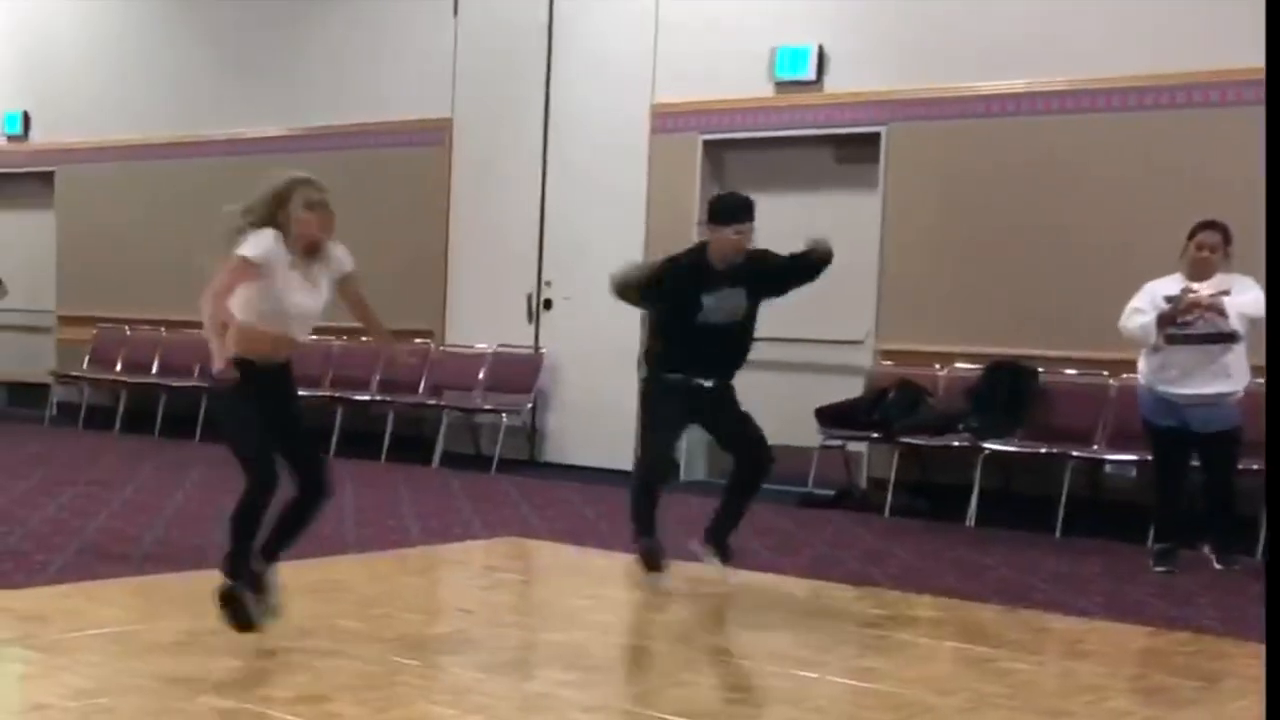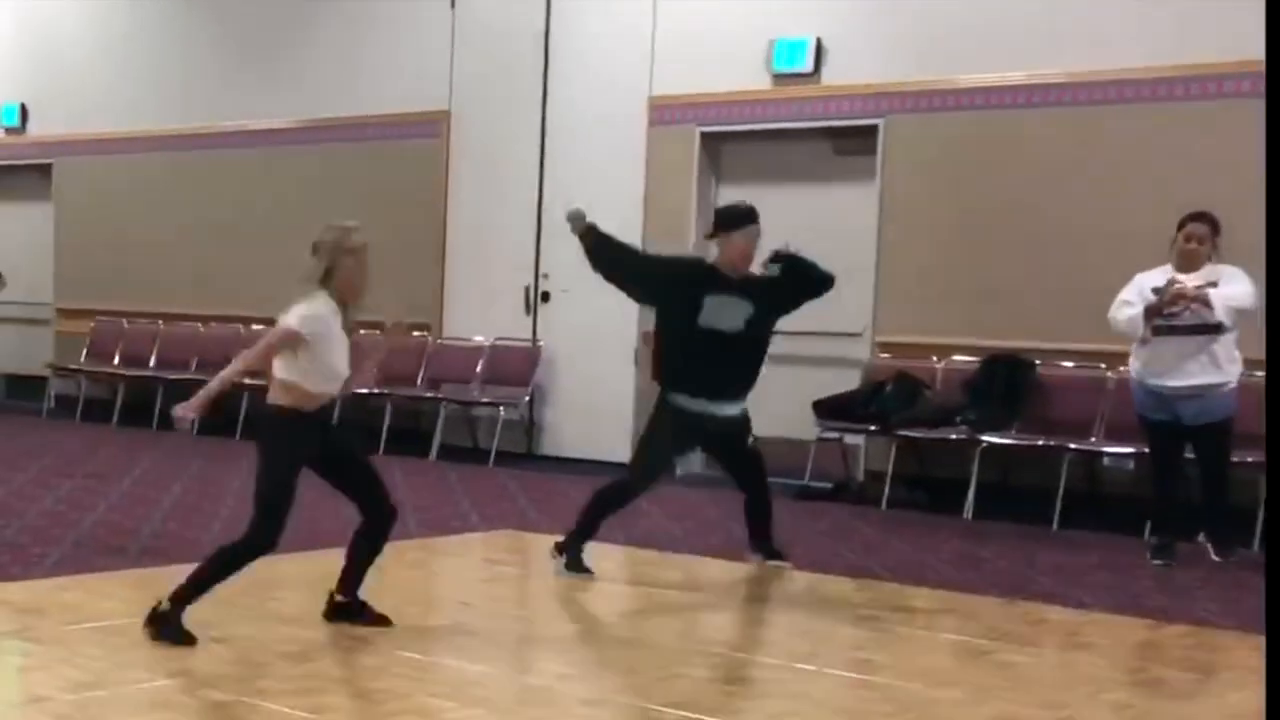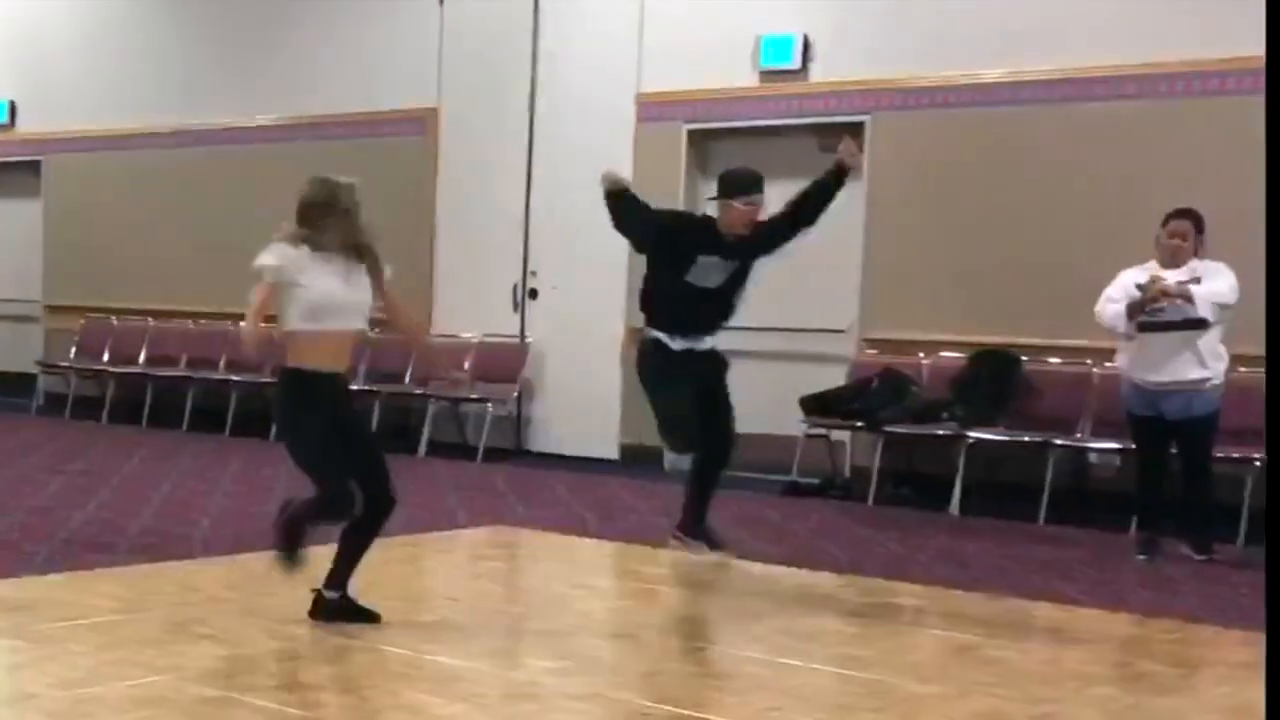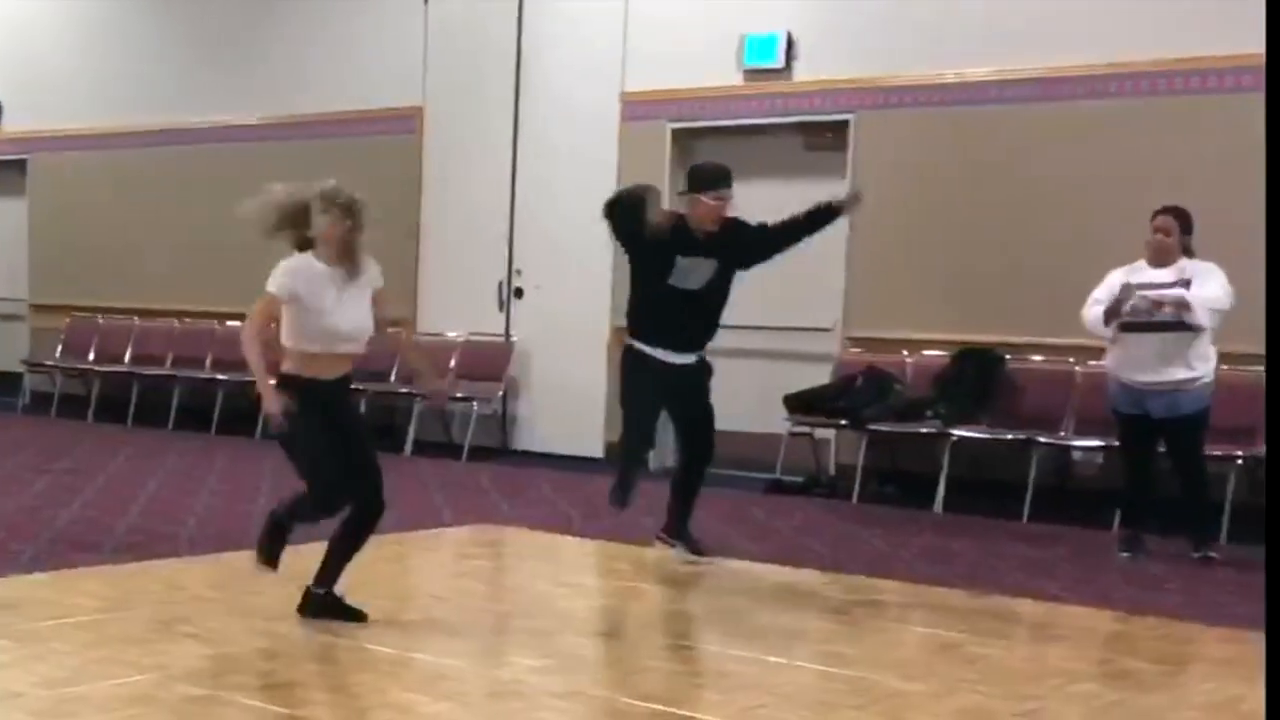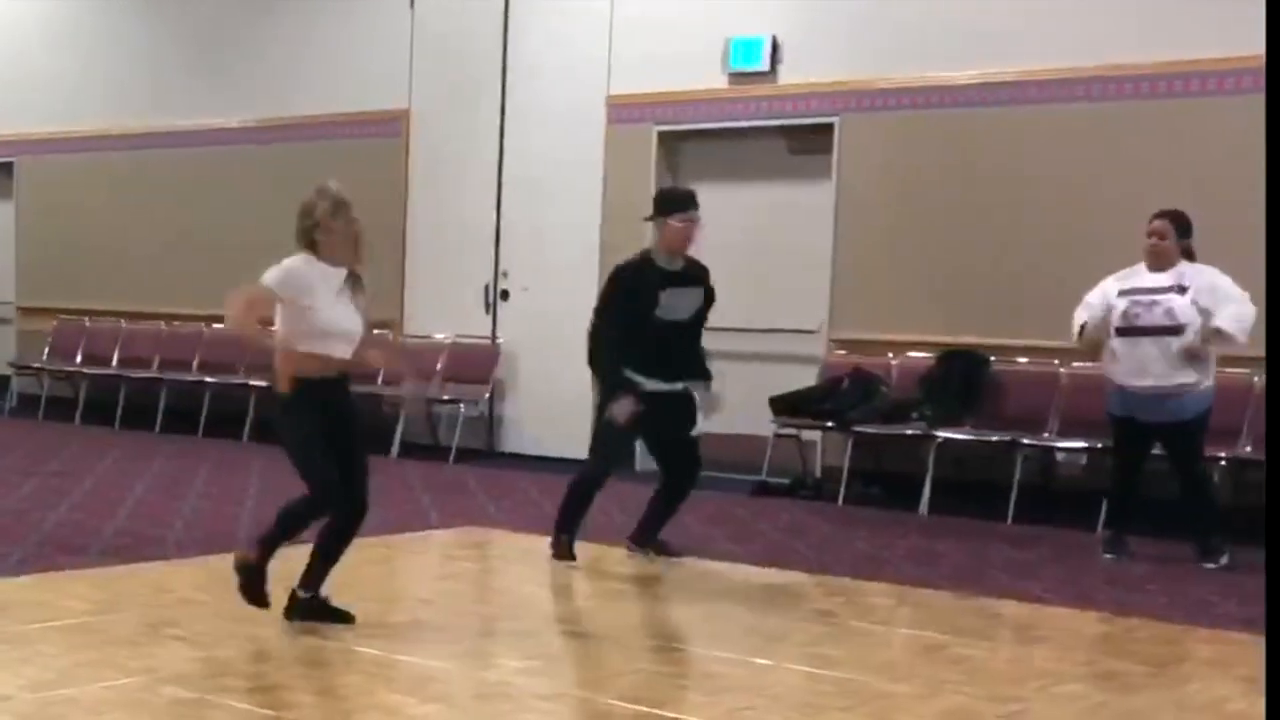
dt=0.2s
person 1, frame 1
left shoulder: (332, 256)
right shoulder: (264, 244)
left elbow: (359, 307)
right elbow: (213, 298)
left wrist: (393, 342)
right wrist: (218, 351)
left hip: (278, 381)
right hip: (246, 382)
left knee: (315, 485)
right knee: (262, 485)
left ankle: (251, 572)
right ankle: (239, 579)
person 1, frame 2
left shoulder: (336, 313)
right shoulder: (316, 312)
right elbow: (252, 359)
left wrist: (366, 369)
right wrist: (199, 402)
left hip: (318, 427)
right hip: (286, 428)
left knee: (381, 511)
right knee: (262, 537)
left ankle: (344, 600)
right ankle: (168, 611)
person 1, frame 3
left shoulder: (362, 264)
right shoulder: (284, 257)
left elbow: (400, 320)
right elbow: (252, 316)
right wrist: (252, 333)
left hip: (338, 394)
right hip: (299, 392)
left knee: (380, 498)
right knee: (339, 499)
left ankle: (331, 594)
right ankle: (293, 519)
person 1, frame 4
left shoulder: (365, 268)
right shoulder: (295, 271)
left elbow: (384, 323)
right elbow: (252, 333)
right wrist: (267, 390)
left hip: (339, 397)
right hip: (302, 398)
left knee: (372, 502)
right knee: (331, 494)
left ankle: (320, 593)
right ankle: (280, 521)
person 1, frame 5
left shoulder: (349, 274)
right shoulder: (297, 270)
right elbow: (240, 311)
left wrist: (382, 362)
right wrist: (279, 349)
left hip: (337, 395)
right hip: (301, 395)
left knee: (353, 505)
right knee: (327, 496)
left ankle: (306, 595)
right ankle: (255, 556)
person 2, frame 1
left shoulder: (761, 269)
right shoulder: (683, 270)
left elbow: (797, 269)
right elbow: (645, 293)
left wrist: (817, 255)
right wrist: (633, 282)
left hip: (714, 387)
right hip: (669, 385)
left knee: (756, 456)
right knee: (656, 465)
left ankle: (715, 537)
right ankle: (645, 539)
person 2, frame 2
left shoulder: (766, 292)
right shoulder: (684, 279)
left elbow: (820, 282)
right elbow: (625, 263)
left wrist: (784, 259)
right wrist: (587, 231)
left hip: (728, 416)
right hip: (679, 410)
left knee: (754, 480)
right knee: (637, 480)
left ankle: (762, 544)
right ankle: (571, 545)
person 2, frame 3
left shoulder: (752, 239)
right shoulder: (678, 232)
left elbow: (799, 214)
right elbow: (632, 220)
left wrist: (840, 169)
right wrist: (616, 191)
left hip: (703, 353)
right hip: (662, 351)
left knee: (719, 440)
right knee: (683, 432)
left ankle: (692, 524)
person 2, frame 4
left shoulder: (732, 237)
right shoulder: (662, 231)
left elbow: (784, 232)
right elbow: (616, 210)
left wrist: (835, 208)
right wrist: (646, 204)
left hip: (689, 364)
right hip: (645, 361)
left knee: (698, 450)
right knee: (637, 442)
left ankle: (675, 529)
right ankle: (625, 482)
person 2, frame 5
left shoulder: (698, 277)
right shoulder: (630, 275)
right elbow: (603, 336)
left wrist: (703, 382)
right wrist: (617, 394)
left hip: (672, 393)
right hip: (628, 388)
left knee: (684, 469)
right knee: (601, 466)
left ankle: (644, 535)
right ankle: (562, 539)
person 3, frame 1
left shoulder: (1239, 285)
right shoulder: (1158, 288)
left elbow: (1252, 308)
right elbow: (1131, 326)
left wrist: (1211, 304)
right wrist: (1171, 314)
left hip: (1220, 403)
right hip: (1165, 400)
left knee: (1221, 477)
right knee: (1169, 478)
left ankle: (1219, 544)
right ankle: (1165, 545)
person 3, frame 2
left shoulder: (1228, 276)
right shoulder: (1147, 280)
left elbow: (1240, 299)
right elbow: (1120, 318)
left wrist: (1195, 295)
right wrist: (1158, 306)
left hip: (1212, 394)
right hip: (1157, 393)
left knee: (1215, 469)
right knee: (1165, 470)
left ankle: (1217, 536)
right ankle: (1163, 539)
person 3, frame 3
left shoulder: (1213, 272)
right shoulder: (1132, 276)
left elbow: (1222, 295)
right elbow: (1105, 313)
left wrist: (1176, 291)
right wrist: (1140, 302)
left hip: (1197, 390)
right hip: (1144, 389)
left knee: (1197, 467)
right knee: (1150, 466)
left ankle: (1198, 538)
right ankle: (1148, 534)
person 3, frame 4
left shoulder: (1202, 272)
right shoulder: (1122, 276)
left elbow: (1216, 300)
right elbow: (1093, 313)
left wrist: (1174, 301)
right wrist: (1114, 309)
left hip: (1185, 390)
right hip: (1131, 389)
left knee: (1190, 466)
right knee: (1136, 465)
left ankle: (1201, 538)
right ankle: (1132, 531)
person 3, frame 5
left shoulder: (1202, 278)
right shoulder: (1121, 281)
left elbow: (1238, 308)
right elbow: (1088, 310)
left wrist: (1210, 337)
right wrist: (1086, 332)
left hip: (1185, 395)
right hip: (1129, 394)
left knee: (1191, 471)
right knee: (1126, 467)
left ankle: (1210, 543)
right ankle: (1116, 533)
